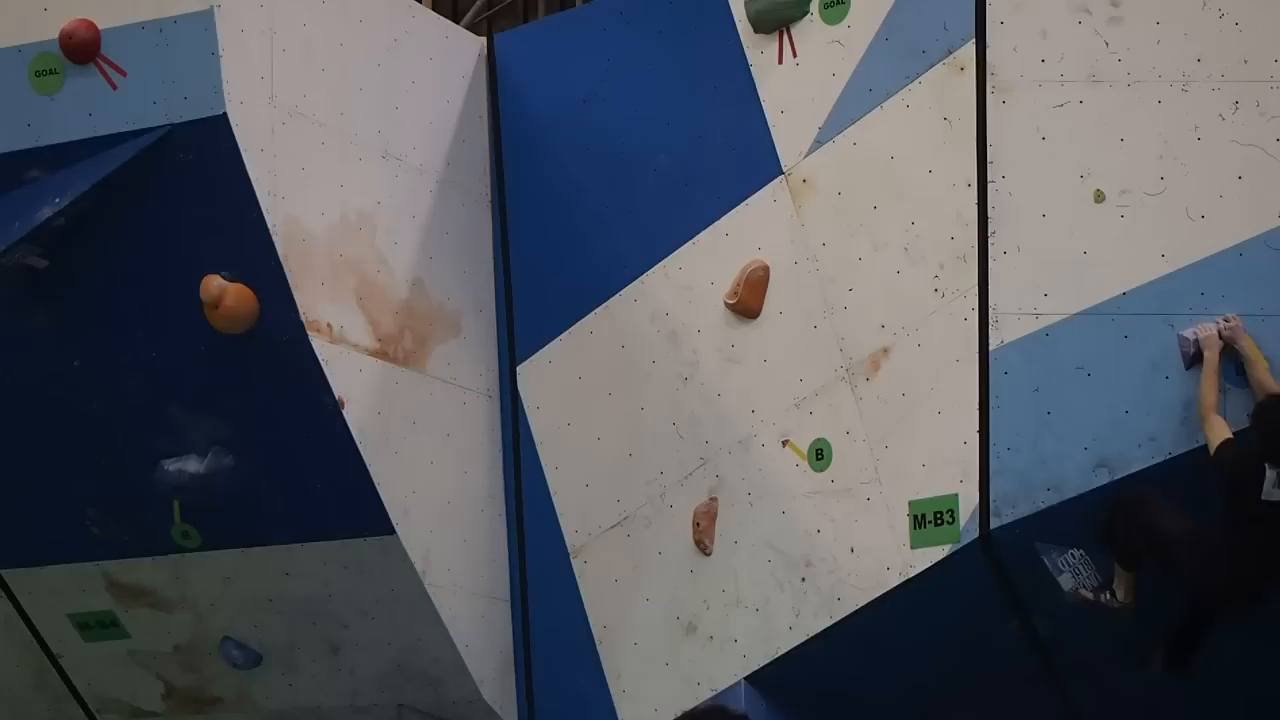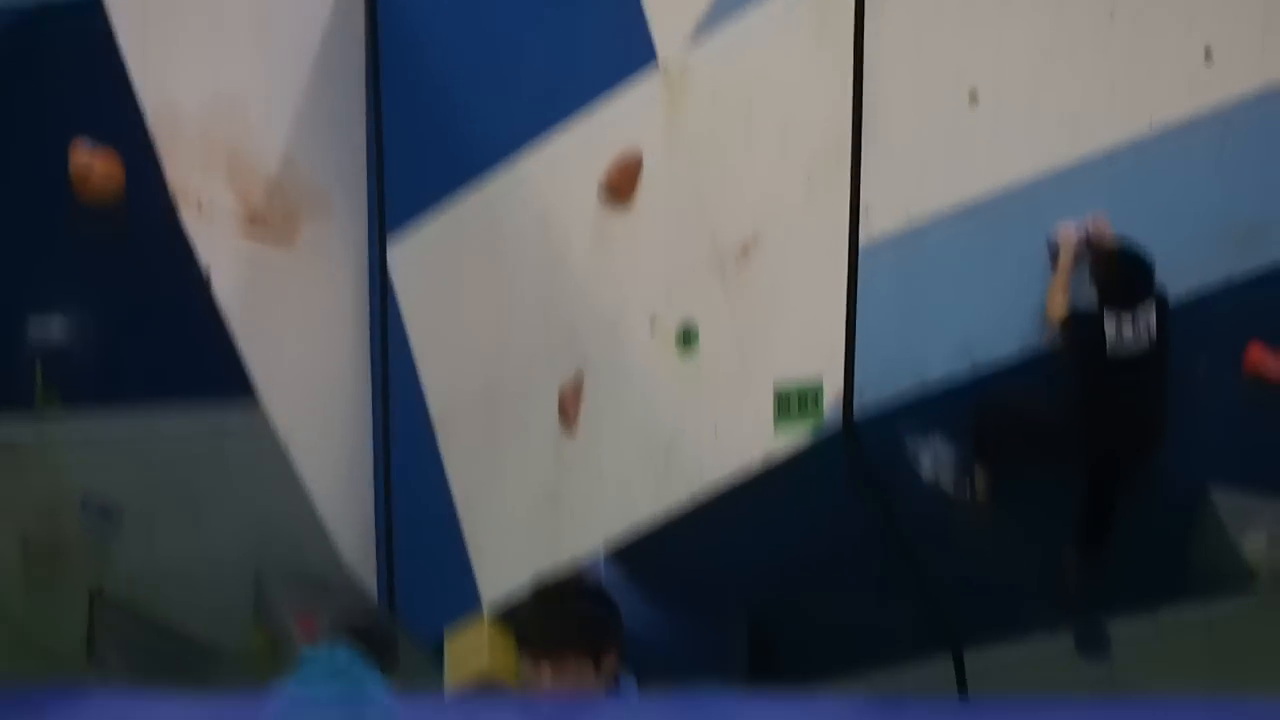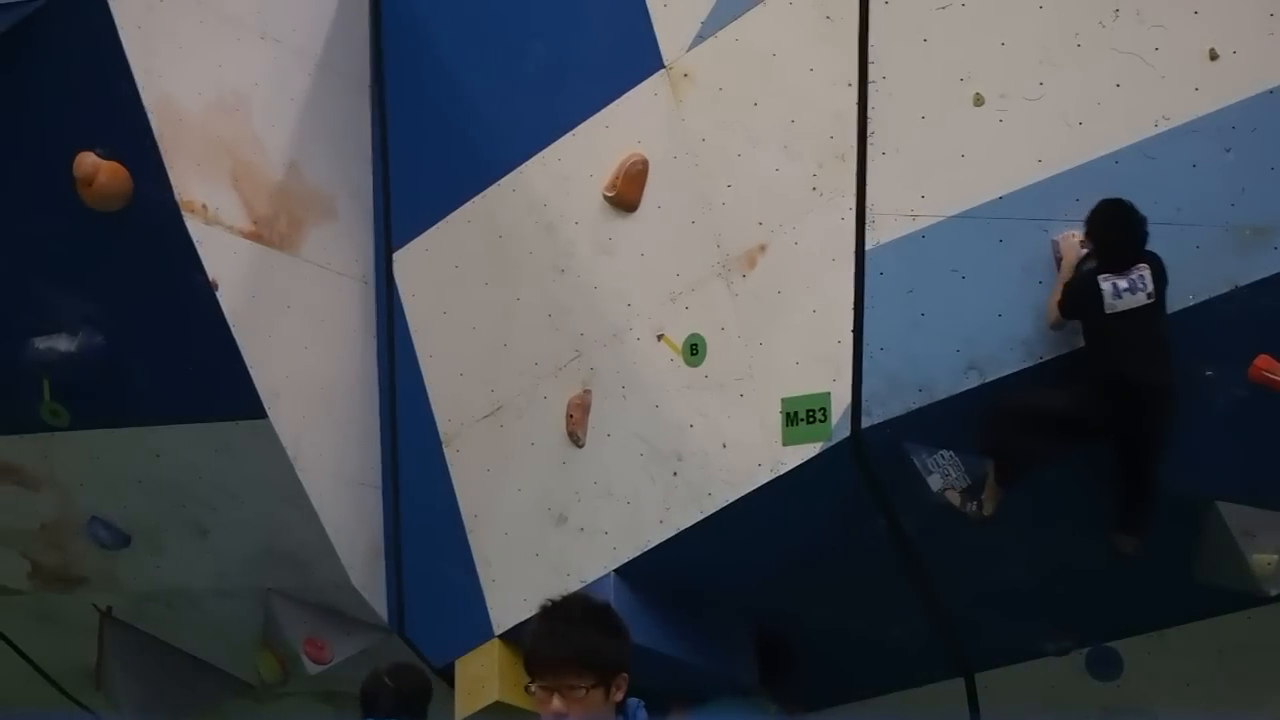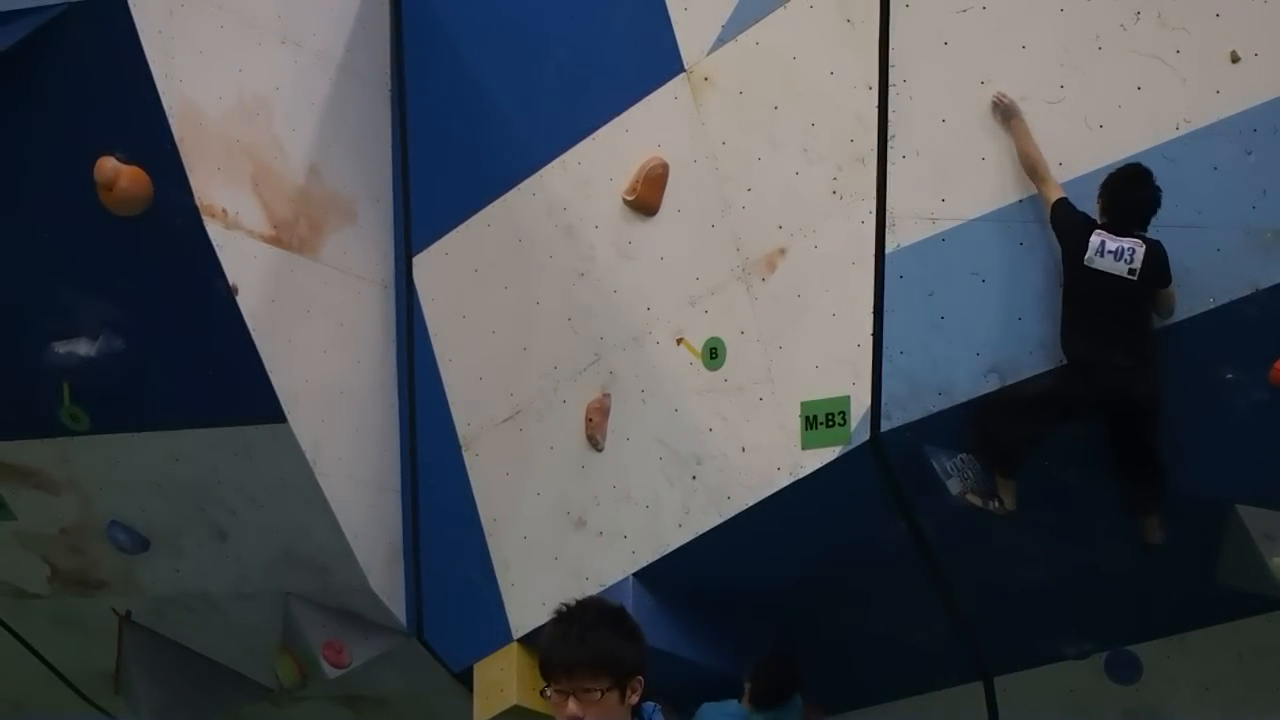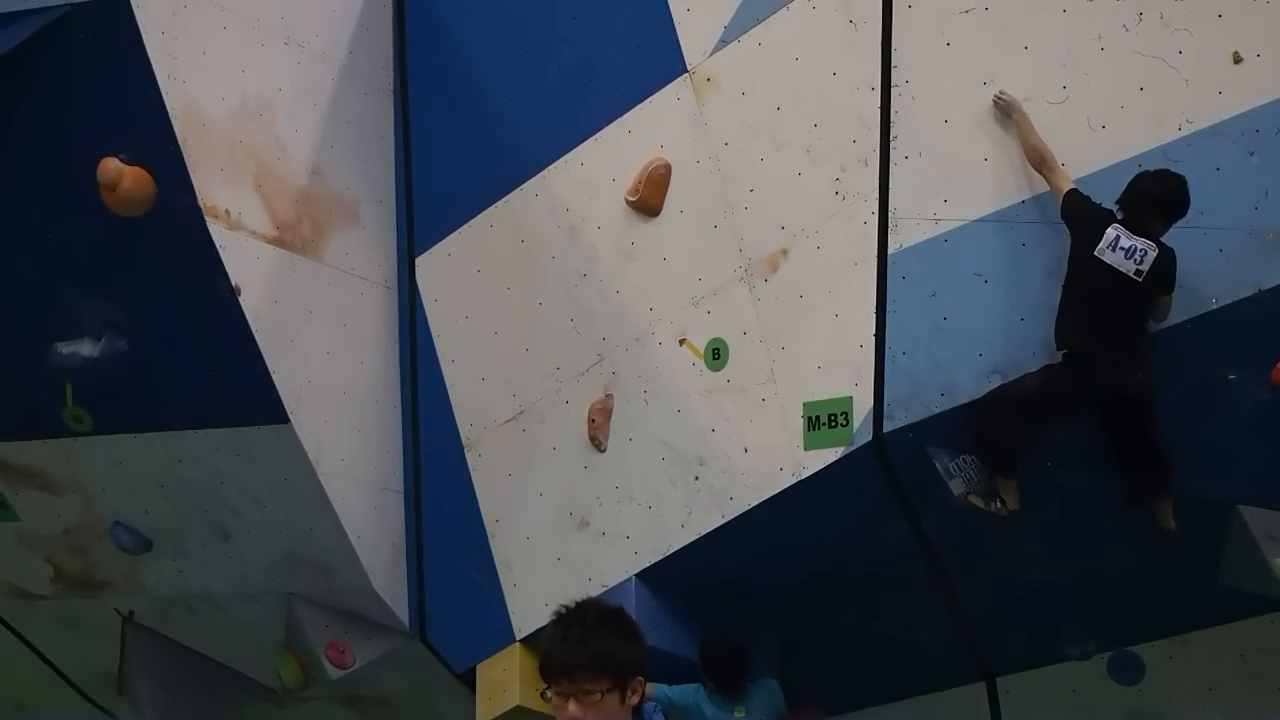
dt=1s
person 1, frame 1
left shoulder: (1242, 464)
left elbow: (1208, 412)
left wrist: (1212, 354)
right wrist: (1243, 343)
left hip: (1216, 569)
left knee: (1132, 506)
right knee: (1205, 607)
left ankle: (1122, 592)
right ankle: (1173, 659)
person 1, frame 2
left shoulder: (1089, 330)
right shoulder: (1156, 314)
left elbow: (1056, 314)
right elbow: (1138, 269)
left wrist: (1066, 257)
right wrist: (1110, 246)
left hip: (1090, 434)
right hip: (1139, 439)
left knee: (995, 419)
right knee: (1104, 490)
left ankle: (982, 487)
right ankle: (1083, 554)
person 1, frame 3
left shoulder: (1085, 285)
right shoulder: (1154, 267)
left elbow: (1054, 319)
left wrist: (1068, 263)
right wrist: (1106, 251)
left hip: (1102, 401)
right hip: (1155, 403)
left knee: (1012, 417)
right knee: (1137, 471)
left ankle: (988, 502)
right ankle: (1129, 535)
person 1, frame 4
left shoulder: (1078, 234)
right shoulder: (1153, 254)
left elbow: (1039, 174)
right elbow: (1166, 310)
left wrist: (1016, 121)
left hip: (1084, 376)
right hip: (1137, 381)
left knee: (1000, 413)
right knee: (1139, 454)
left ankle: (1006, 499)
right ankle: (1152, 527)
person 1, frame 5
left shoulder: (1093, 224)
right shoulder: (1163, 259)
left elbow: (1046, 165)
right elbow: (1160, 315)
left wrist: (1017, 115)
left hip: (1081, 368)
right hip: (1132, 375)
left knee: (995, 413)
right knee: (1143, 449)
left ankle: (1008, 499)
right ankle: (1167, 522)
